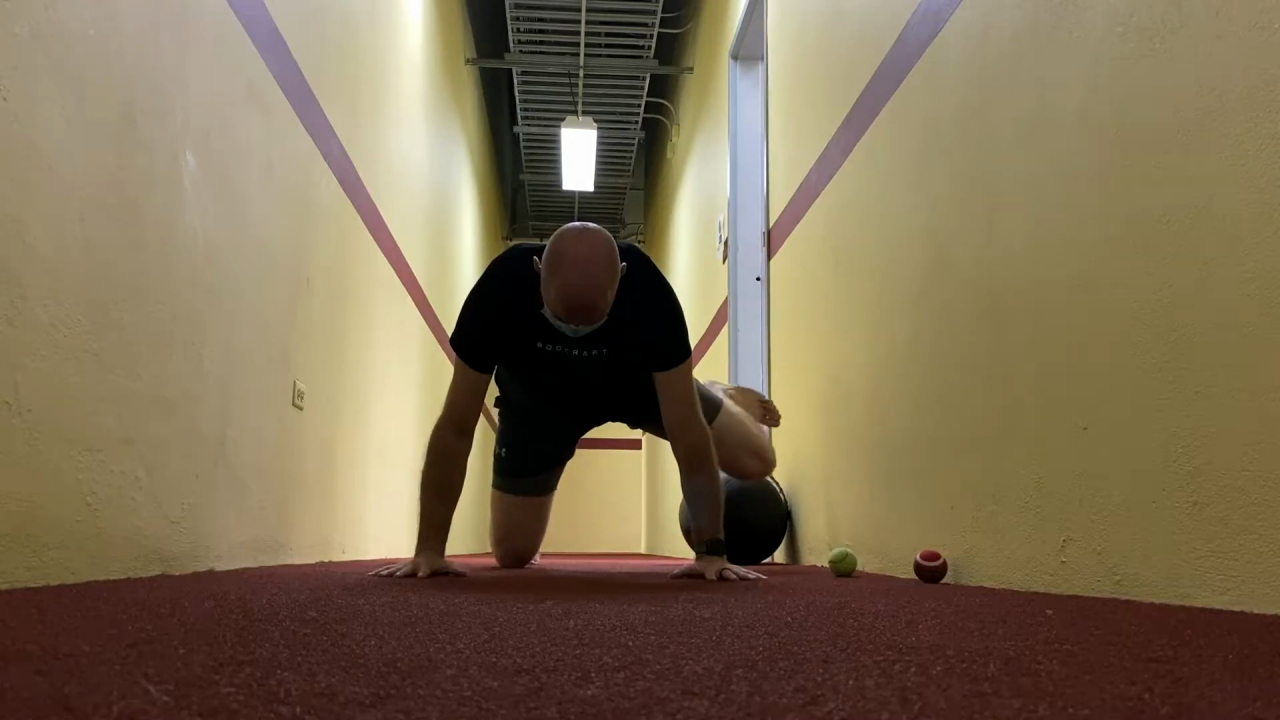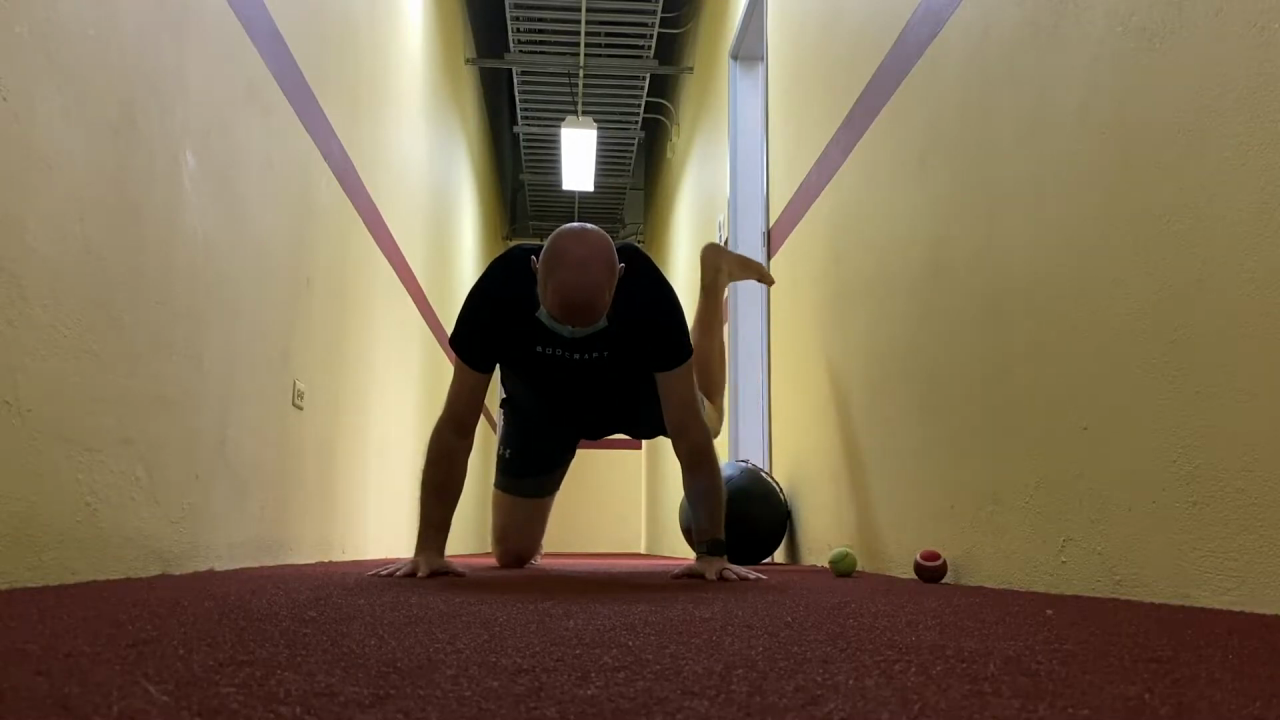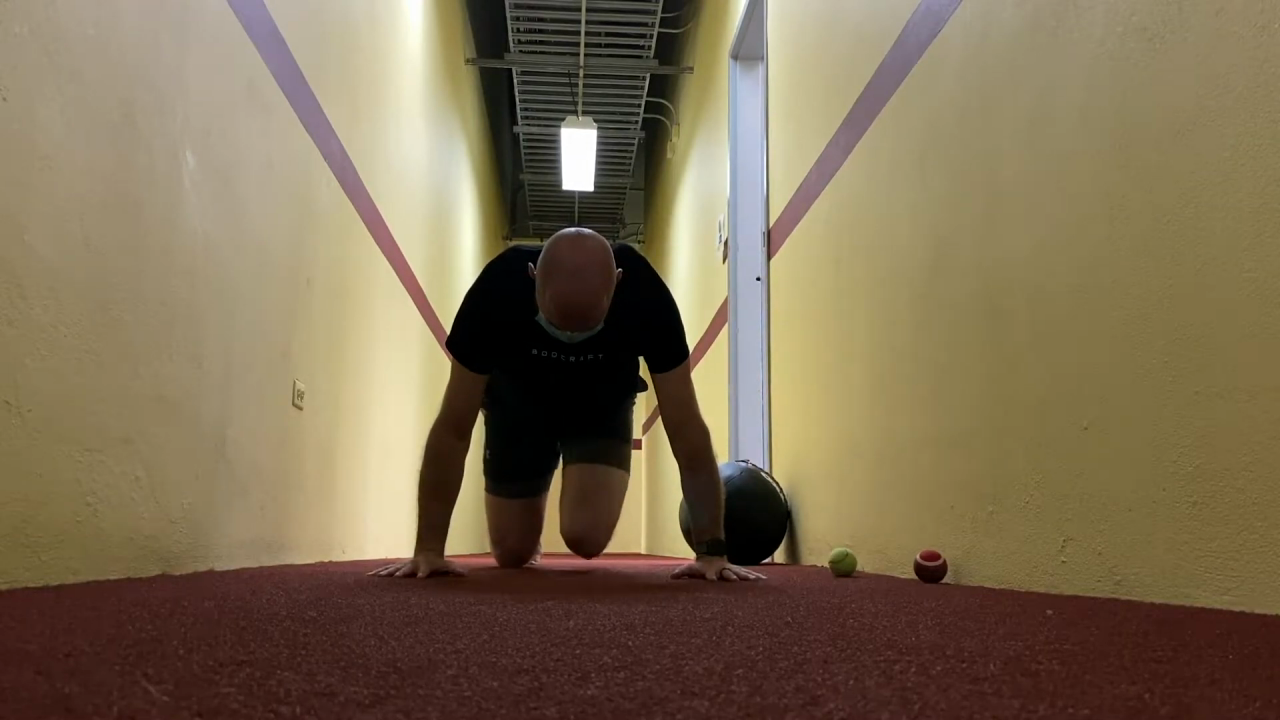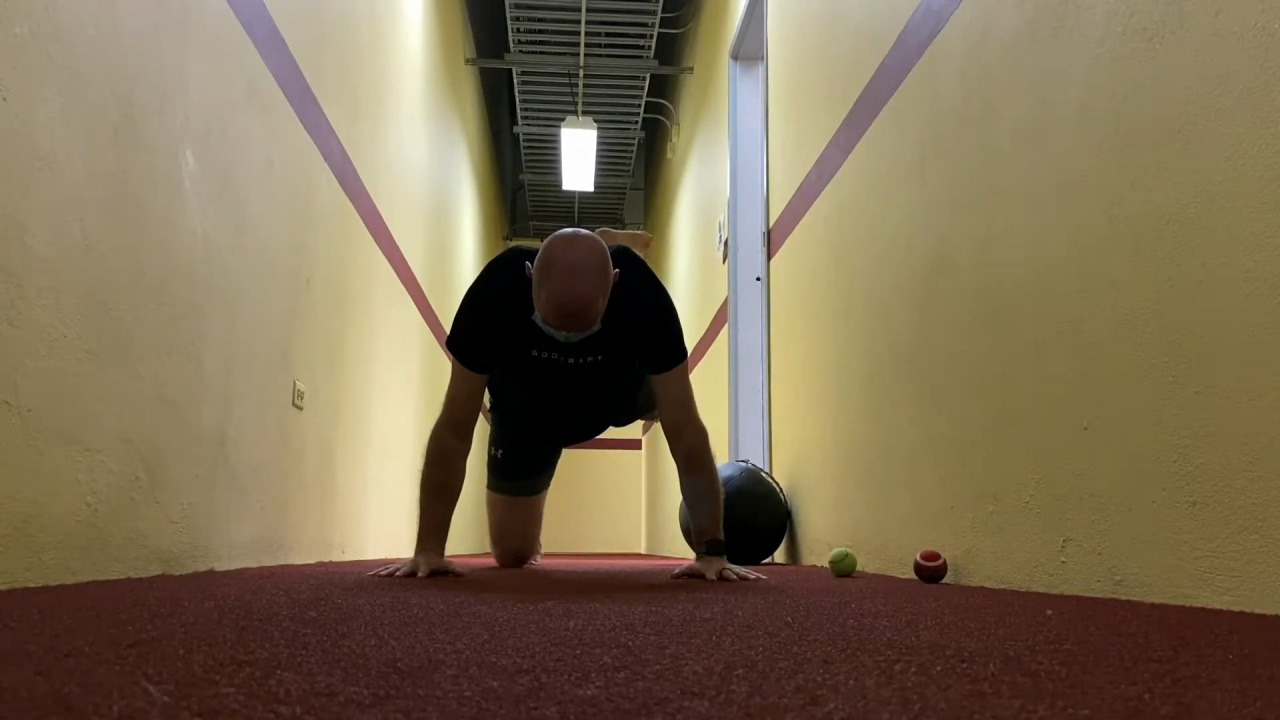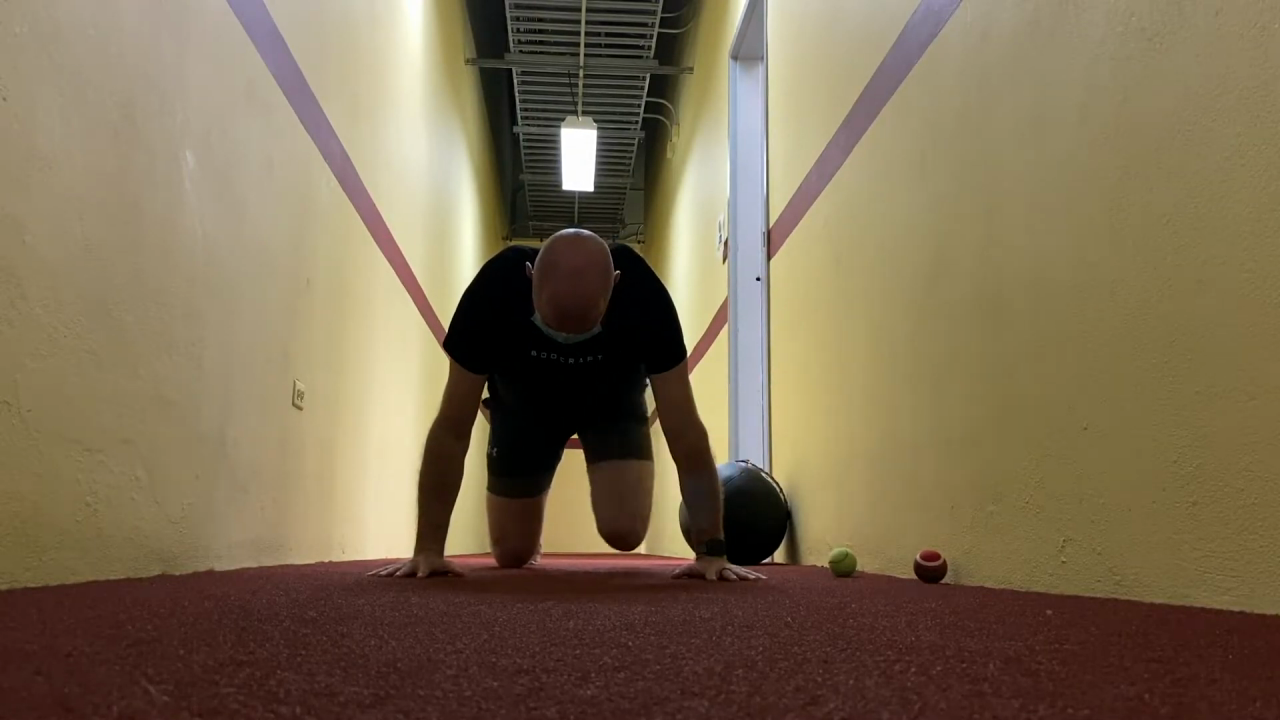
dt=1s
person 1, frame 1
left shoulder: (648, 290)
right shoulder: (501, 287)
left elbow: (687, 429)
right elbow: (456, 427)
left wrist: (710, 550)
right wrist: (429, 549)
left hip: (632, 381)
right hip: (537, 399)
left knee: (756, 461)
right knee: (512, 553)
left ankle: (721, 396)
person 1, frame 2
left shoulder: (647, 291)
right shoulder: (500, 288)
left elbow: (689, 429)
right elbow: (456, 428)
left wrist: (711, 550)
right wrist: (429, 549)
left hip: (632, 391)
right hip: (538, 406)
left knee: (707, 421)
right knee: (513, 554)
left ankle: (715, 270)
person 1, frame 3
left shoulder: (644, 292)
right shoulder: (498, 288)
left elbow: (686, 427)
right elbow: (453, 428)
left wrist: (711, 550)
right wrist: (428, 549)
left hip: (602, 404)
right hip: (519, 406)
left knee: (585, 539)
right knee: (512, 554)
right ankle: (532, 501)
person 1, frame 4
left shoulder: (641, 292)
right shoulder: (496, 290)
left elbow: (684, 429)
right elbow: (455, 429)
left wrist: (711, 551)
right wrist: (429, 549)
left hip: (616, 394)
right hip: (526, 410)
right knee: (512, 555)
person 1, frame 5
left shoulder: (642, 292)
right shoulder: (495, 288)
left elbow: (683, 427)
right elbow: (453, 429)
left wrist: (710, 551)
right wrist: (428, 549)
left hip: (611, 396)
right hip: (525, 404)
left knee: (623, 530)
right knee: (512, 555)
right ankle: (528, 506)
